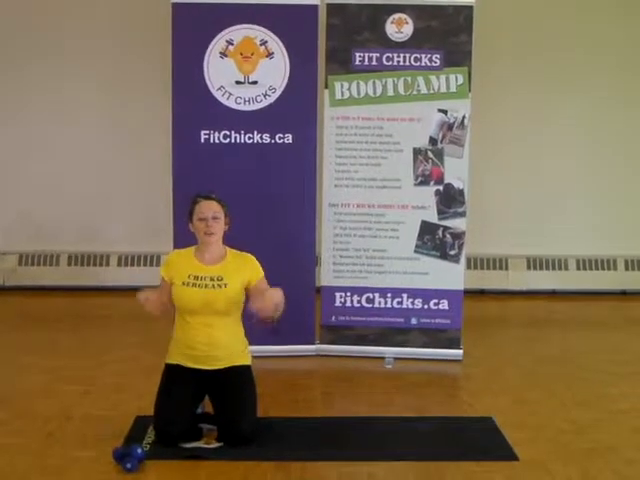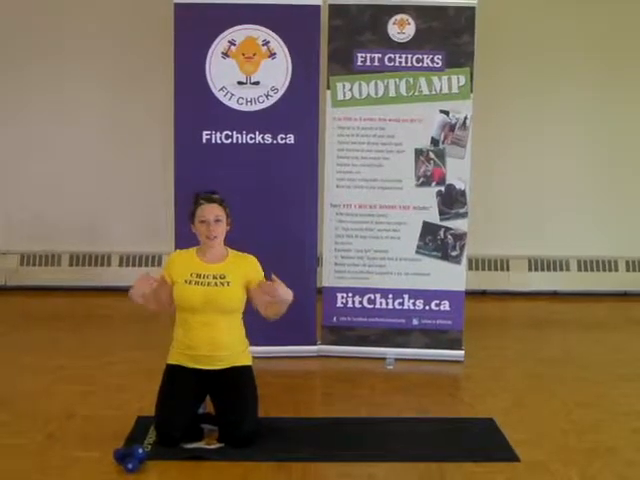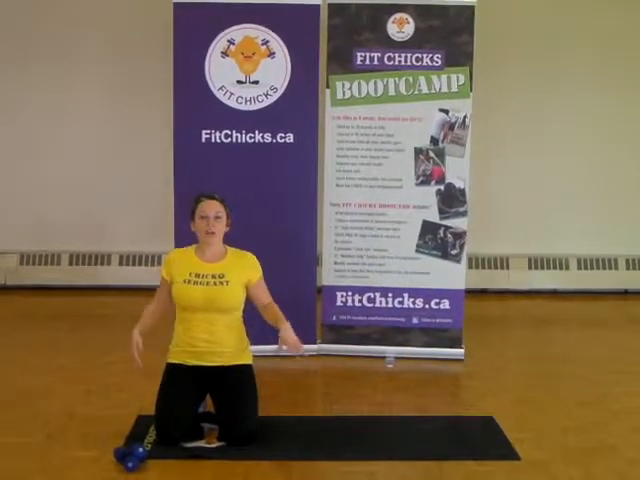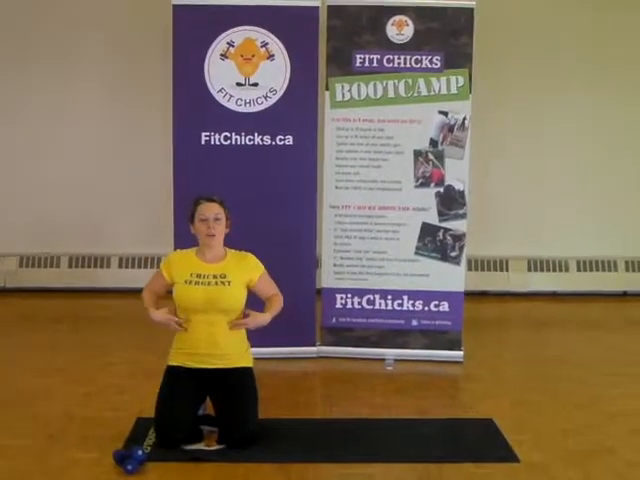
dt=0.5s
person 1, frame 1
left shoulder: (246, 263)
right shoulder: (175, 261)
left elbow: (269, 310)
right elbow: (164, 307)
left wrist: (276, 298)
right wrist: (147, 299)
left hip: (231, 362)
right hip: (183, 361)
left knee: (240, 434)
right knee: (168, 433)
left ankle: (217, 413)
right ankle: (195, 414)
person 1, frame 2
left shoulder: (246, 264)
right shoulder: (177, 261)
left elbow: (268, 311)
right elbow: (162, 305)
left wrist: (284, 298)
right wrist: (139, 295)
left hip: (232, 363)
right hip: (184, 362)
left knee: (242, 436)
right knee: (168, 434)
left ankle: (218, 414)
right ankle: (194, 411)
person 1, frame 3
left shoulder: (246, 261)
right shoulder: (175, 260)
left elbow: (265, 304)
right elbow: (161, 302)
left wrist: (284, 326)
right wrist: (139, 329)
left hip: (233, 360)
right hip: (184, 359)
left knee: (243, 433)
right knee: (168, 433)
left ankle: (218, 410)
right ankle: (195, 407)
person 1, frame 4
left shoulder: (246, 262)
right shoulder: (176, 261)
left elbow: (275, 296)
right elbow: (149, 291)
left wrist: (265, 317)
right wrist: (154, 312)
left hip: (233, 364)
right hip: (185, 363)
left knee: (242, 437)
right knee: (168, 436)
left ankle: (219, 415)
right ankle: (196, 418)
